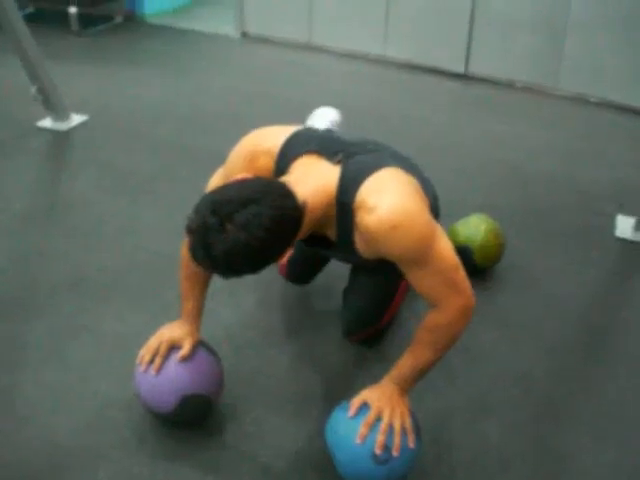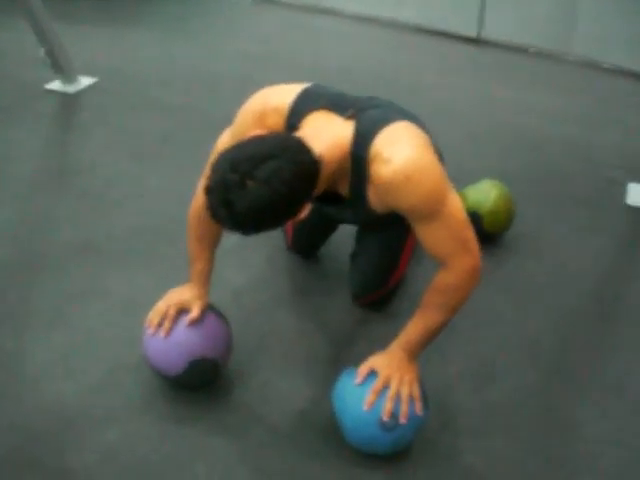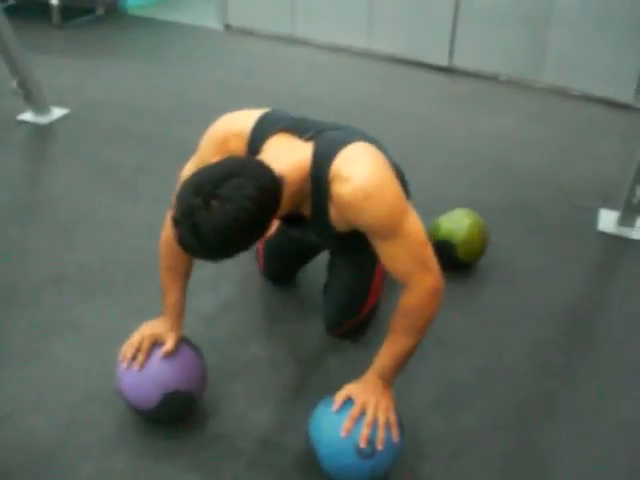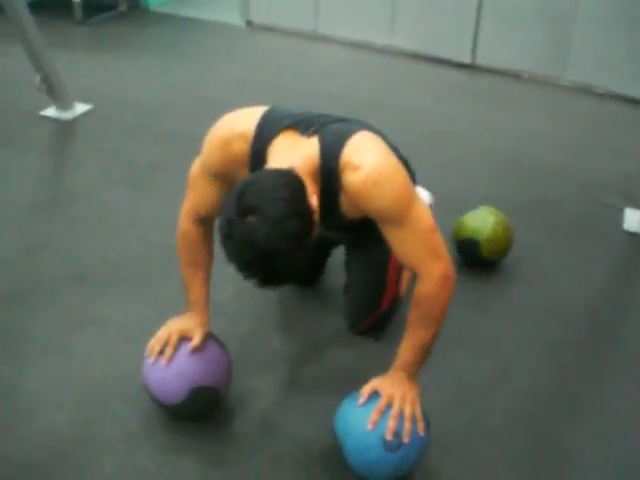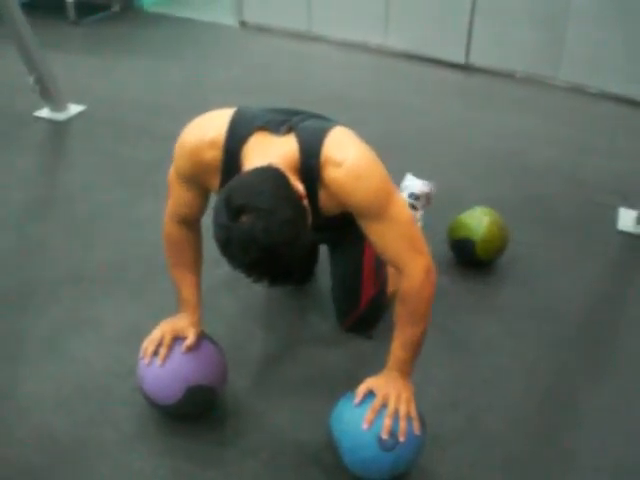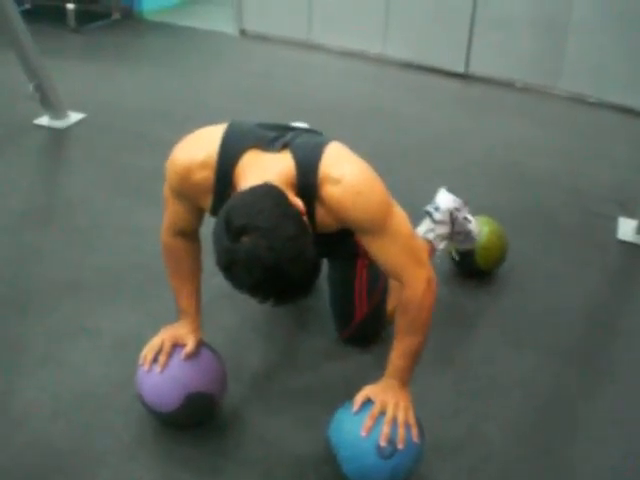
dt=0.4s
person 1, frame 1
left shoulder: (387, 216)
right shoulder: (257, 154)
left elbow: (456, 302)
right elbow: (203, 228)
left wrist: (395, 387)
right wrist: (188, 321)
left hip: (389, 233)
left knee: (359, 331)
right knee: (294, 275)
person 1, frame 2
left shoulder: (400, 169)
right shoulder: (266, 112)
left elbow: (464, 262)
right elbow: (211, 190)
left wrist: (403, 353)
right wrist: (197, 285)
left hip: (393, 196)
right hip: (329, 184)
left knee: (368, 294)
right knee: (299, 246)
person 1, frame 3
left shoulder: (360, 186)
right shoulder: (228, 138)
left elbow: (426, 284)
right elbow: (180, 218)
left wrist: (378, 380)
right wrist: (170, 318)
left hip: (364, 218)
left knee: (341, 323)
right knee: (274, 273)
person 1, frame 4
left shoulder: (369, 174)
right shoulder: (229, 140)
left elbow: (437, 272)
right elbow: (195, 218)
left wrist: (403, 374)
right wrist: (196, 312)
left hip: (374, 215)
right hip: (317, 198)
left knee: (366, 321)
right knee: (301, 277)
left ankle: (414, 208)
person 1, frame 5
left shoulder: (348, 171)
right shoulder: (199, 146)
left elbow: (417, 269)
right elbow: (181, 221)
left wrist: (397, 374)
right wrist: (189, 312)
left hip: (347, 213)
right hip: (294, 195)
left knee: (359, 318)
right knee: (295, 277)
left ankle: (410, 204)
person 1, frame 6
left shoulder: (347, 187)
right shoulder: (191, 165)
left elbow: (419, 280)
right elbow: (179, 233)
left wrist: (395, 382)
right wrist: (188, 320)
left hip: (347, 224)
right hip: (293, 208)
left knee: (359, 332)
left ankle: (438, 225)
